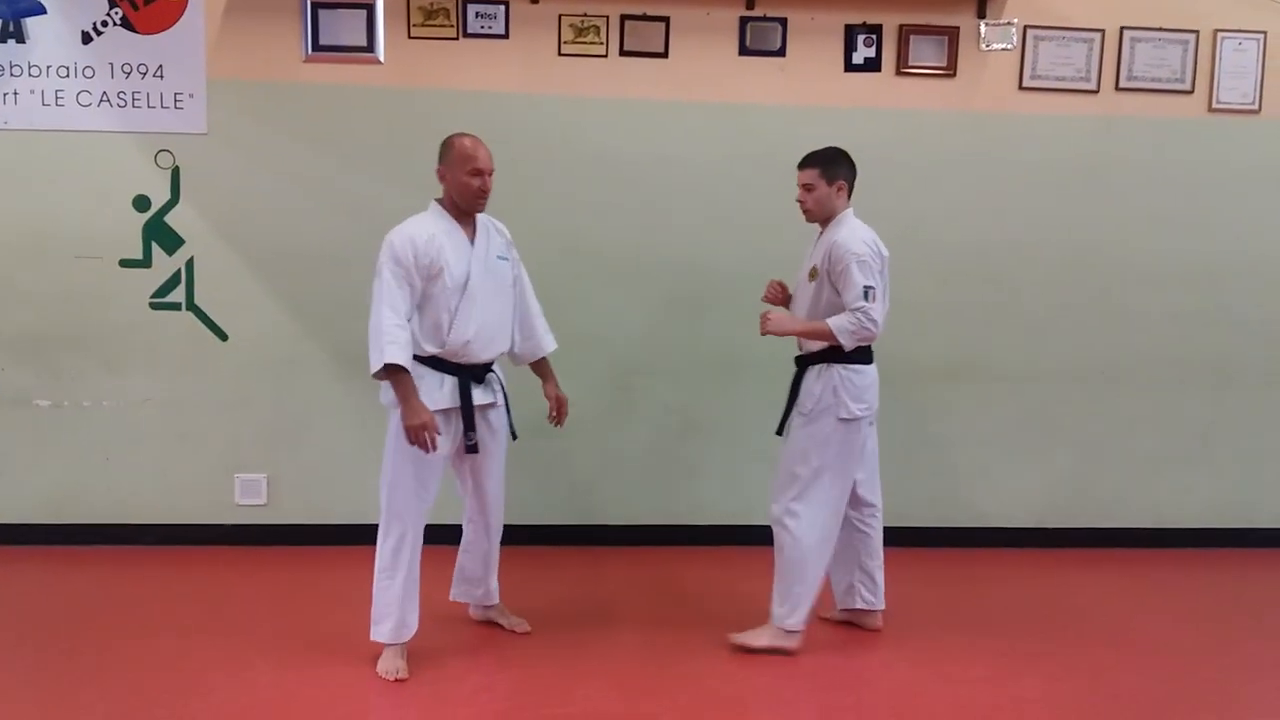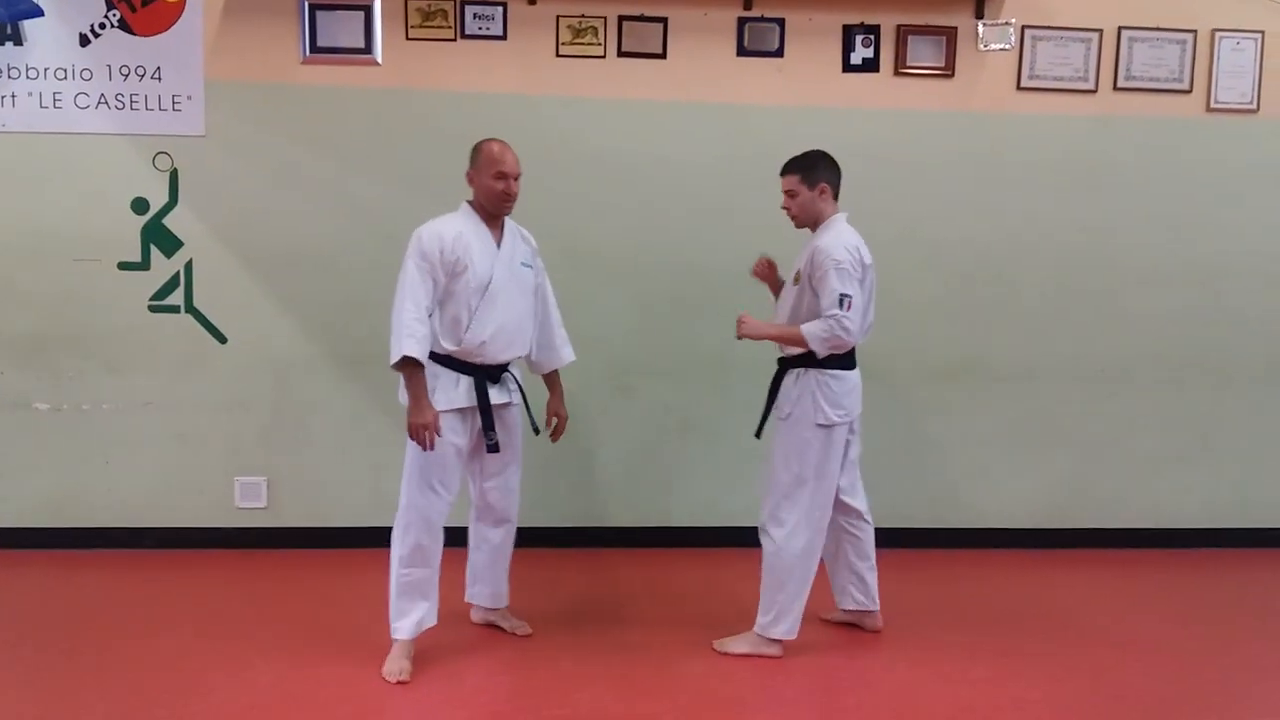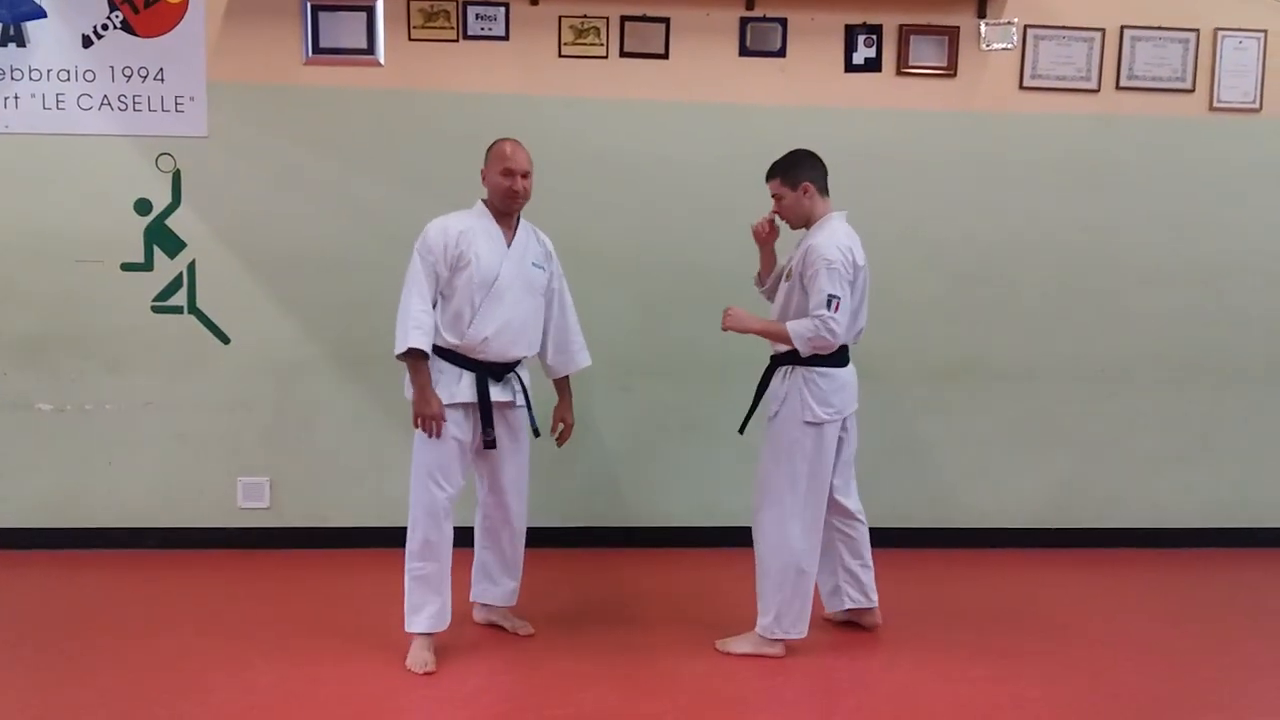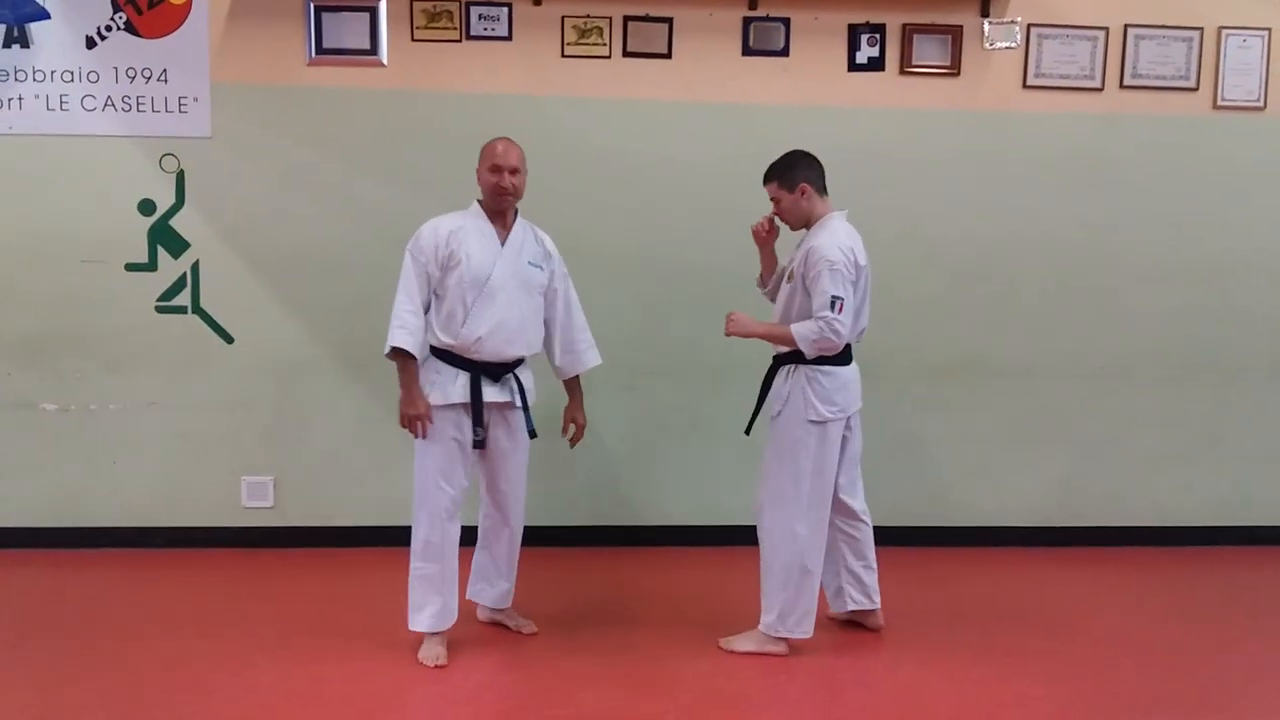
dt=0.2s
person 1, frame 1
left shoulder: (498, 236)
right shoulder: (410, 239)
left elbow: (522, 313)
right elbow: (389, 325)
left wrist: (549, 380)
right wrist: (410, 403)
left hip: (485, 389)
right hip: (429, 390)
left knee: (488, 506)
right knee: (405, 512)
left ankle: (481, 598)
right ankle: (394, 636)
person 1, frame 2
left shoulder: (524, 244)
right shoulder: (437, 237)
left elbow: (543, 322)
right elbow: (411, 318)
left wrist: (556, 392)
right wrist: (419, 399)
left hip: (501, 391)
right hip: (447, 389)
left knee: (499, 504)
right knee: (424, 508)
left ankle: (488, 601)
right ankle: (405, 634)
person 1, frame 3
left shoulder: (540, 247)
right shoulder: (446, 233)
left elbow: (557, 326)
right elbow: (415, 312)
left wrist: (565, 397)
right wrist: (423, 388)
left hip: (508, 388)
right hip: (451, 384)
left knee: (507, 503)
right knee: (433, 503)
left ankle: (491, 601)
right ankle: (424, 628)
person 1, frame 4
left shoulder: (541, 246)
right shoulder: (439, 234)
left elbow: (564, 324)
right elbow: (408, 313)
left wrist: (575, 399)
right wrist: (410, 389)
left hip: (509, 388)
right hip: (447, 385)
left knee: (507, 503)
right knee: (437, 505)
left ankle: (492, 601)
right ankle: (433, 624)
person 2, frame 1
left shoulder: (851, 243)
right shoulder: (833, 239)
left elbow: (865, 321)
left wrist: (792, 325)
right wrist: (791, 301)
left hip: (836, 382)
right hip: (839, 380)
left knee: (799, 503)
right knee: (855, 497)
left ankle: (786, 623)
right ankle: (864, 604)
person 2, frame 2
left shoulder: (832, 248)
right shoulder: (831, 242)
left elbow: (839, 330)
left wrist: (766, 329)
right wrist: (777, 285)
left hip: (816, 387)
right hip: (830, 384)
left knee: (790, 511)
right knee: (841, 500)
left ankle: (771, 632)
right ankle: (862, 605)
person 2, frame 3
left shoulder: (826, 248)
right shoulder: (828, 238)
left elbow: (824, 331)
right elbow: (783, 295)
left wrist: (751, 325)
right wrist: (766, 251)
left hip: (808, 385)
right hip: (826, 382)
left knee: (786, 509)
right knee: (835, 498)
left ankle: (773, 632)
right ankle: (859, 603)
person 2, frame 4
left shoulder: (827, 248)
right shoulder: (828, 237)
left elbow: (829, 332)
right elbow: (782, 295)
left wrist: (754, 329)
right wrist: (766, 251)
left hip: (811, 385)
right hip: (830, 382)
left knee: (789, 508)
right knee: (841, 497)
left ankle: (777, 629)
right ankle: (862, 604)
